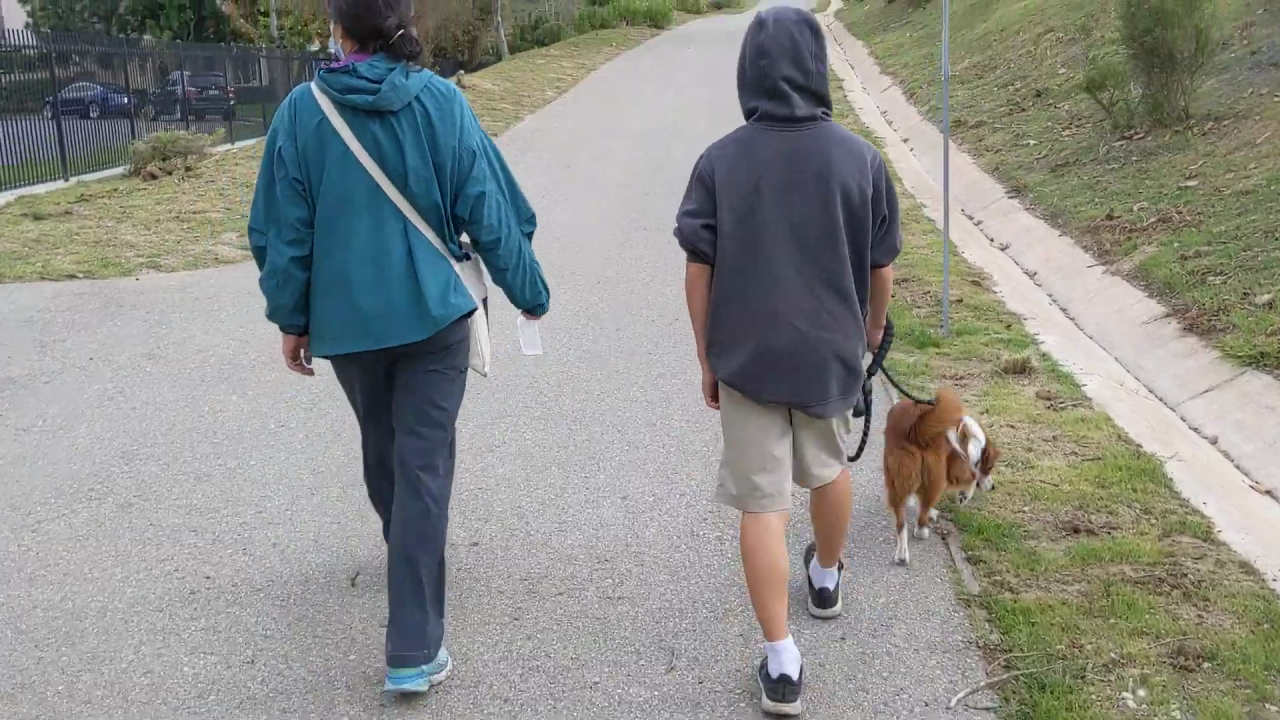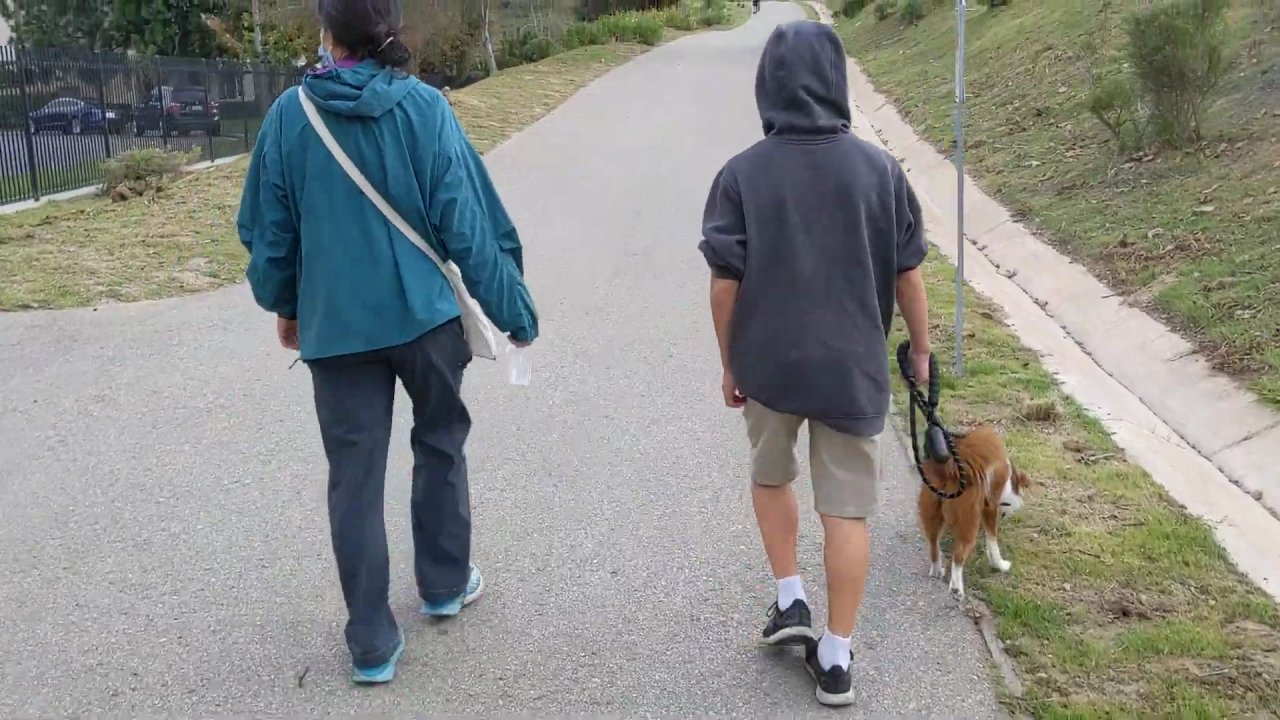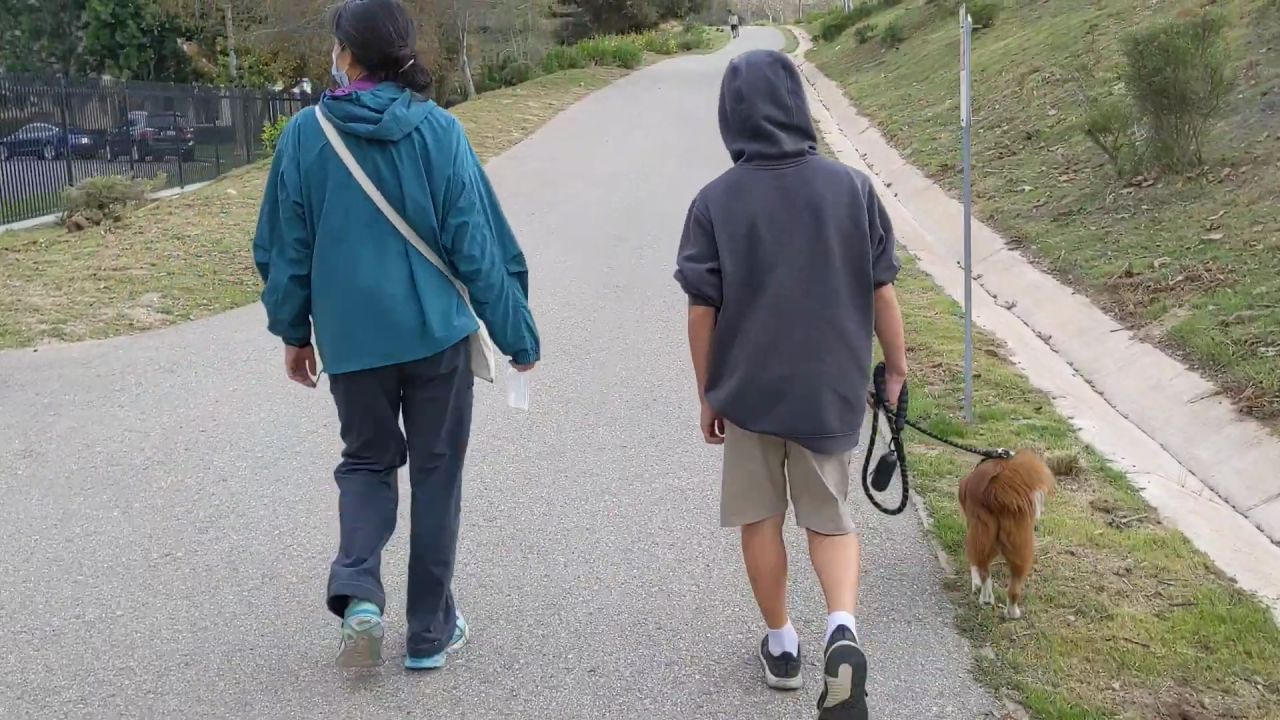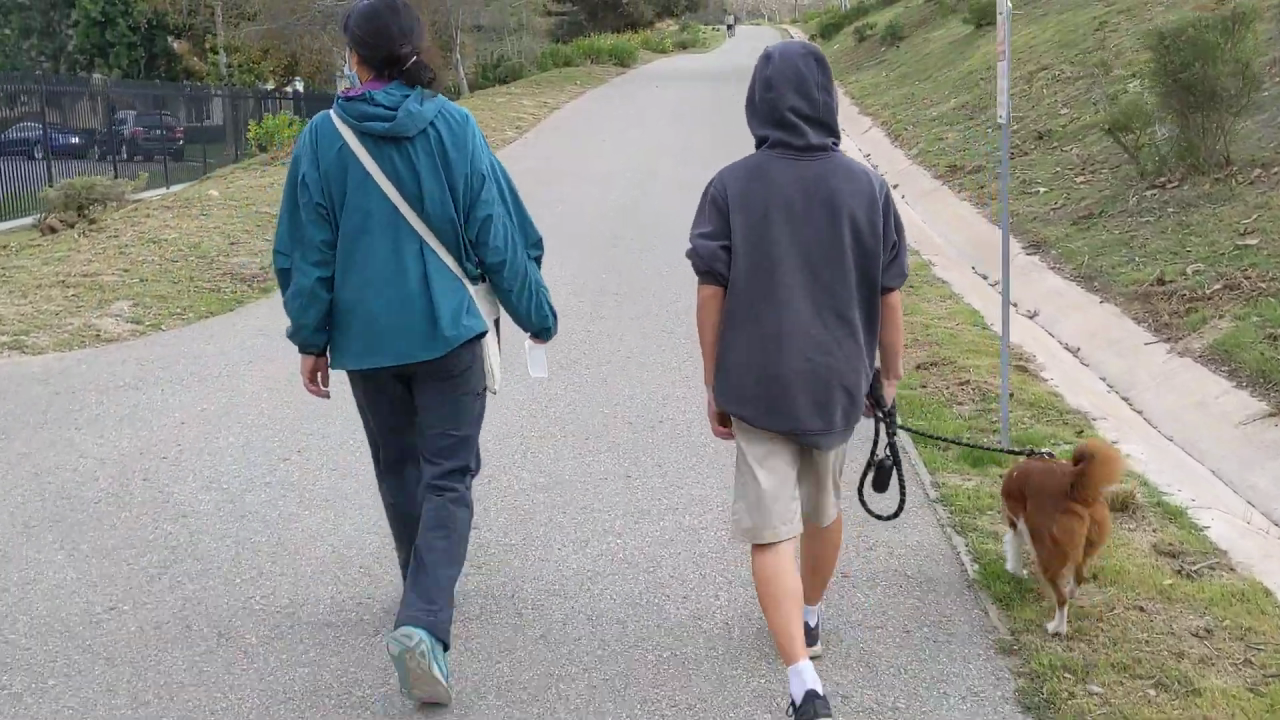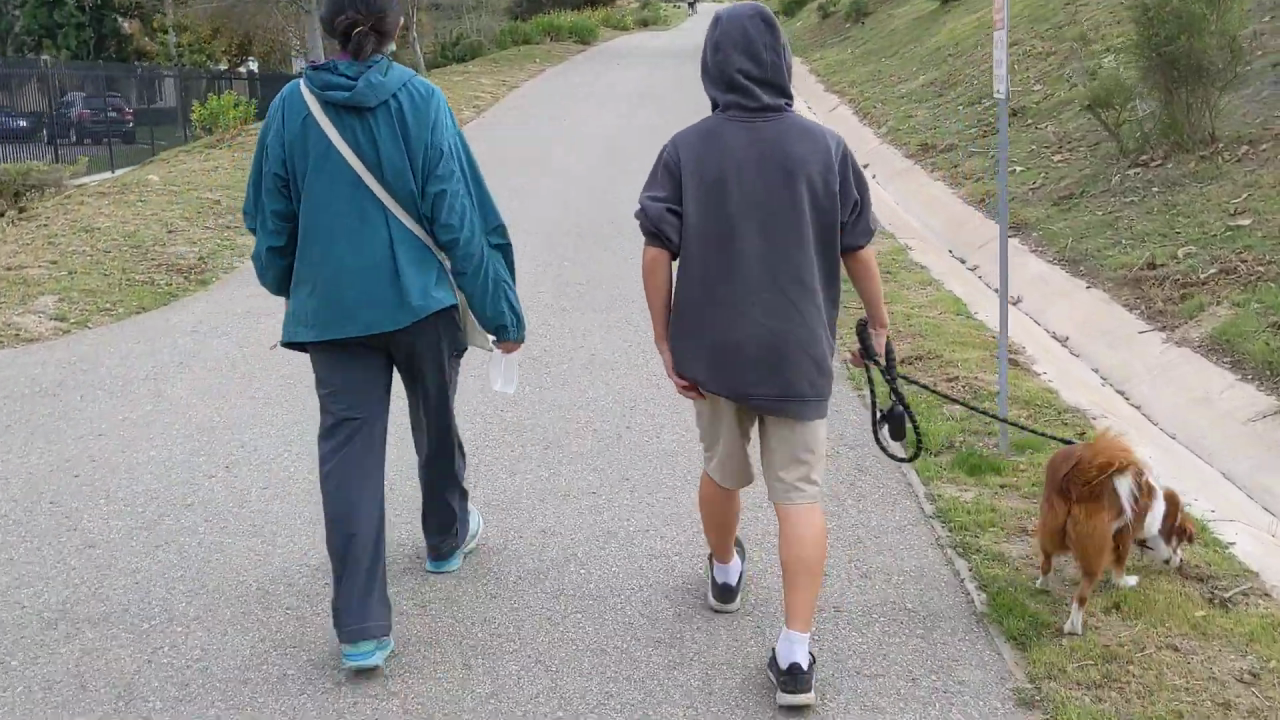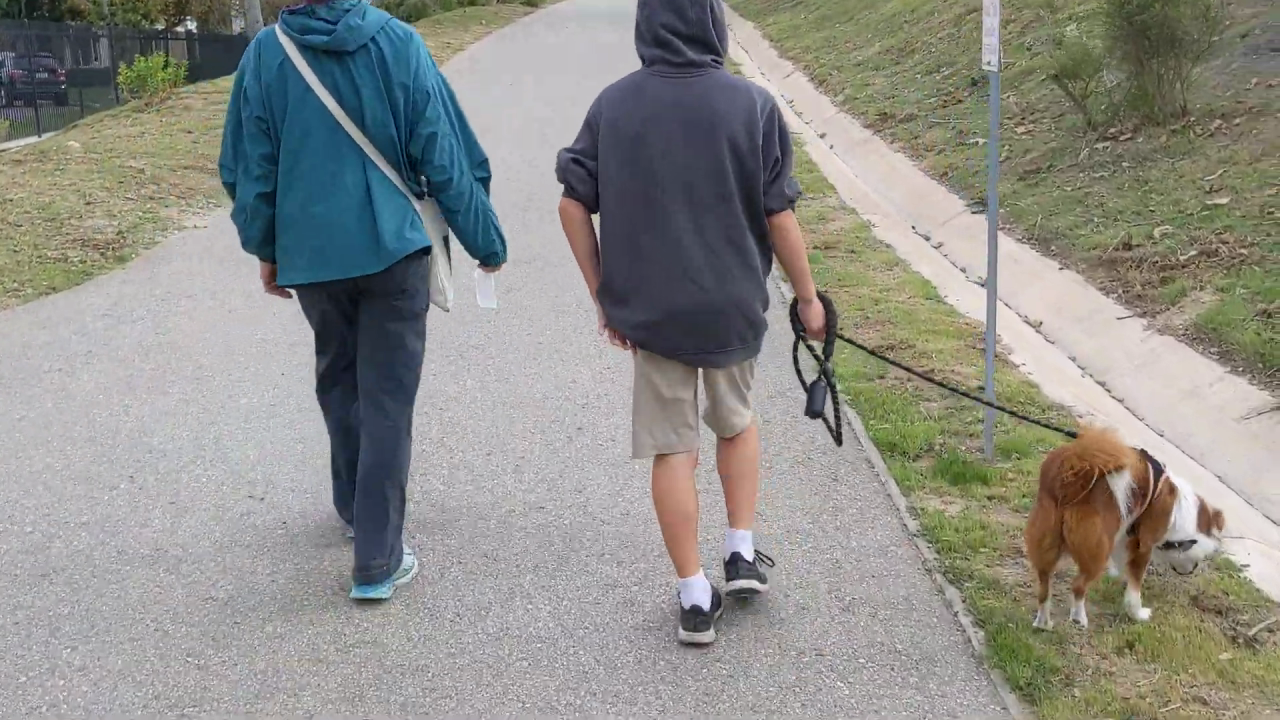
dt=0.4s
person 1, frame 1
left shoulder: (719, 160)
right shoulder: (861, 159)
left elbow: (699, 271)
right elbow: (881, 266)
left wrist: (706, 357)
right wrist: (875, 323)
left hip: (747, 358)
right hip: (831, 353)
left knee: (761, 502)
right knee: (828, 466)
left ankle: (782, 660)
right ankle: (826, 579)
person 1, frame 2
left shoulder: (740, 174)
right shoulder: (880, 170)
left elbow: (725, 284)
right elbow: (907, 276)
left wrist: (730, 364)
right wrist: (920, 347)
left hip: (769, 367)
right hip: (854, 369)
left knee: (771, 476)
right knee: (846, 510)
left ankle: (789, 602)
right ankle: (835, 656)
person 1, frame 3
left shoulder: (715, 201)
right shoulder: (852, 187)
left elbow: (702, 311)
right elbow: (882, 291)
left wrist: (707, 395)
right wrist: (896, 368)
left hip: (747, 392)
right hip: (832, 390)
left knee: (760, 517)
right knee: (829, 522)
left ankle: (781, 644)
right ankle: (843, 633)
person 1, frame 4
left shoulder: (731, 186)
right shoulder: (868, 188)
left elbow: (711, 294)
right elbow: (889, 296)
left wrist: (714, 385)
right wrist: (890, 374)
left hip: (757, 388)
right hip: (837, 383)
left knee: (771, 534)
right knee: (823, 508)
right ankle: (806, 617)
person 1, frame 5
left shoulder: (685, 150)
right shoulder: (825, 147)
left elbow: (656, 255)
right elbow: (857, 251)
left wrist: (666, 343)
right wrist: (878, 323)
left hip: (714, 349)
right hip: (800, 352)
left knee: (722, 470)
right knee: (798, 493)
left ankle: (724, 574)
right ankle: (794, 653)
person 1, frame 6
left shoulder: (613, 105)
right shoulder: (753, 105)
left elbow: (572, 207)
right elbow: (778, 216)
left wrist: (603, 295)
right wrist: (807, 298)
left hip: (650, 311)
right hip: (734, 304)
left knee: (672, 451)
right knee: (735, 423)
left ankle: (694, 598)
right ankle: (741, 553)
person 2, frame 1
left shoulder: (301, 111)
right shoulder: (441, 102)
left elbow: (282, 230)
right elbow: (490, 212)
left wrist: (291, 317)
right wrist: (529, 290)
left hip: (347, 318)
right hip: (433, 311)
left knee: (383, 442)
right knee: (423, 463)
left ankle: (407, 554)
right ankle: (412, 648)
person 2, frame 2
left shoulder: (289, 116)
right shoulder: (425, 108)
left elbow: (266, 230)
right elbow: (470, 223)
left wrist: (282, 303)
right wrist: (515, 311)
left hip: (335, 324)
right hip: (425, 313)
left knee: (355, 475)
right knee: (440, 442)
left ankle: (372, 643)
right ankle: (443, 584)
person 2, frame 3
left shoulder: (305, 134)
right shoulder: (439, 131)
left elbow: (284, 250)
right elbow: (480, 245)
left wrist: (292, 331)
right wrist: (518, 334)
left hip: (350, 339)
right hip: (436, 334)
left knee: (368, 463)
right knee: (435, 472)
left ankle: (356, 593)
right ankle: (430, 628)
person 2, frame 4
left shoulder: (322, 138)
right shoulder: (454, 127)
left elbow: (306, 253)
right elbow: (501, 238)
left wrist: (310, 339)
right wrist: (538, 314)
left hip: (365, 337)
right hip: (447, 332)
left knee: (398, 468)
right knee: (446, 479)
left ankle: (421, 604)
right ankle: (421, 621)
person 2, frame 5
left shoulder: (291, 108)
right shoulder: (421, 101)
left elbow: (271, 219)
right elbow: (462, 217)
left wrist: (287, 285)
right wrist: (502, 311)
left hip: (331, 311)
right hip: (421, 301)
left knee: (349, 455)
right knee: (435, 424)
left ankle: (361, 624)
right ankle: (445, 538)
person 2, frame 6
left shoulder: (265, 53)
left elbow: (248, 168)
right elbow: (445, 159)
left wrist: (265, 247)
right wrist: (486, 241)
left hip: (310, 252)
right hip: (393, 248)
left knee: (340, 374)
right knee: (387, 396)
left ankle: (357, 507)
right ankle: (377, 559)
